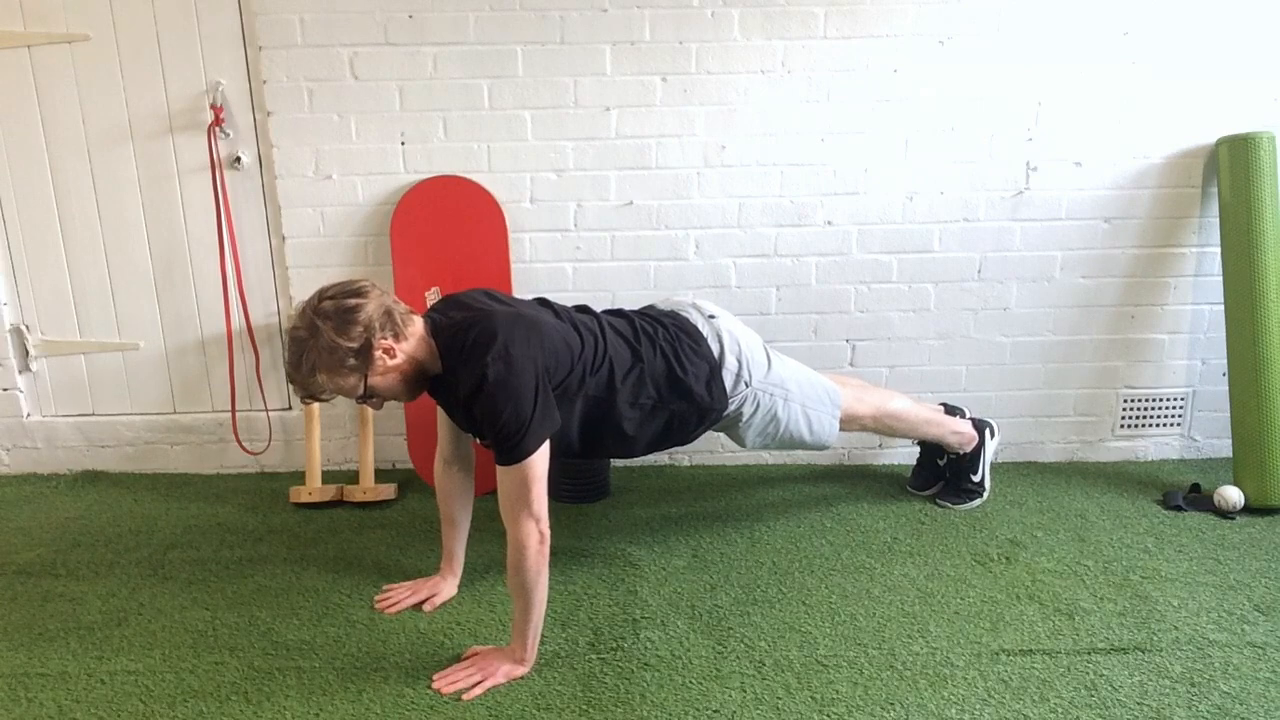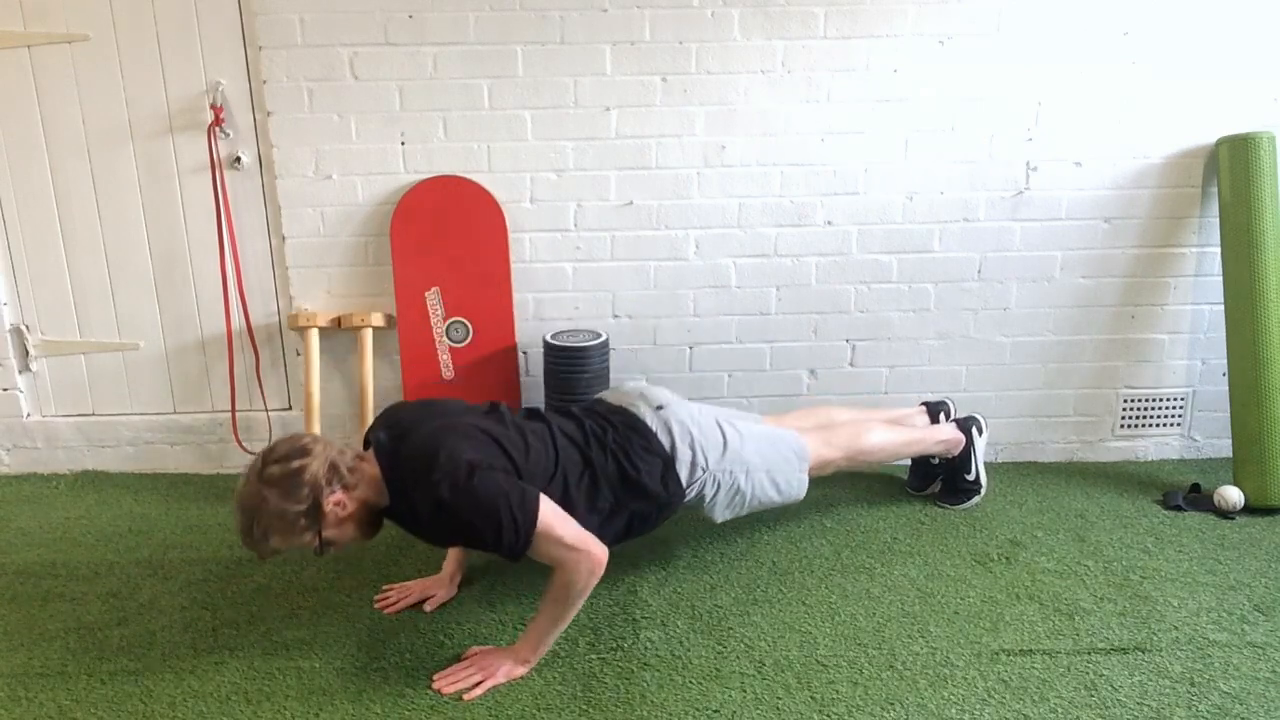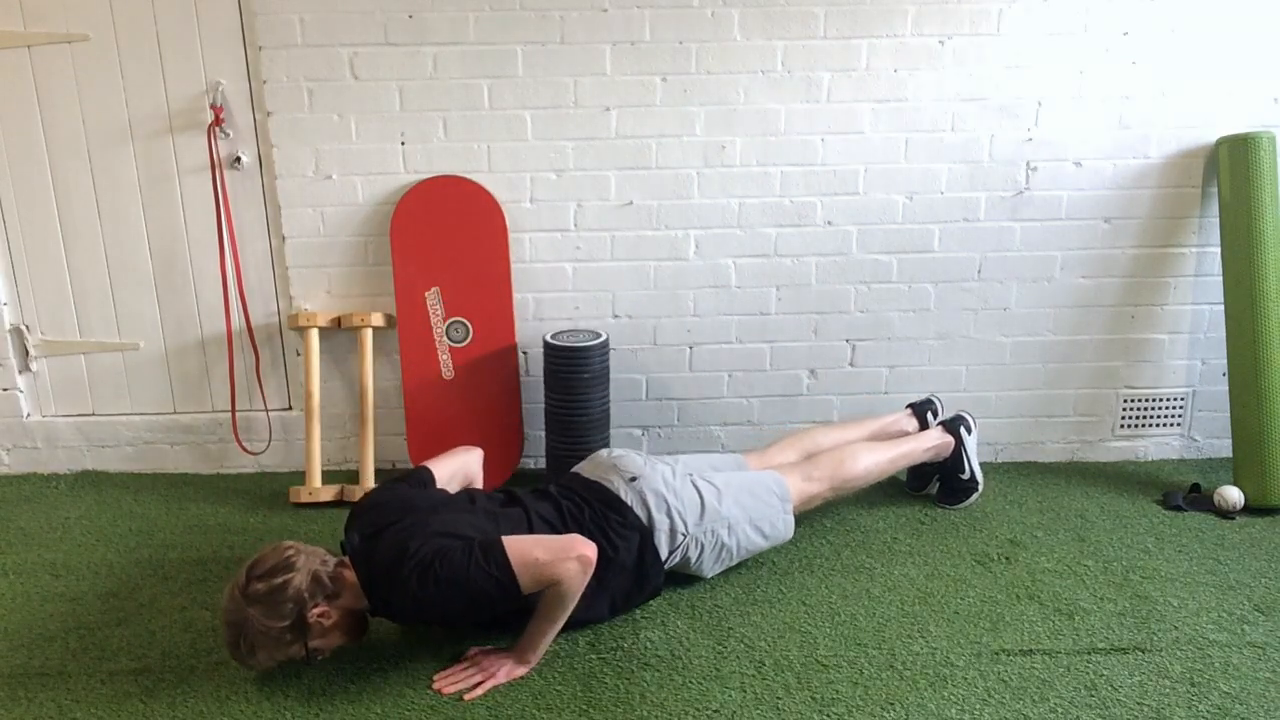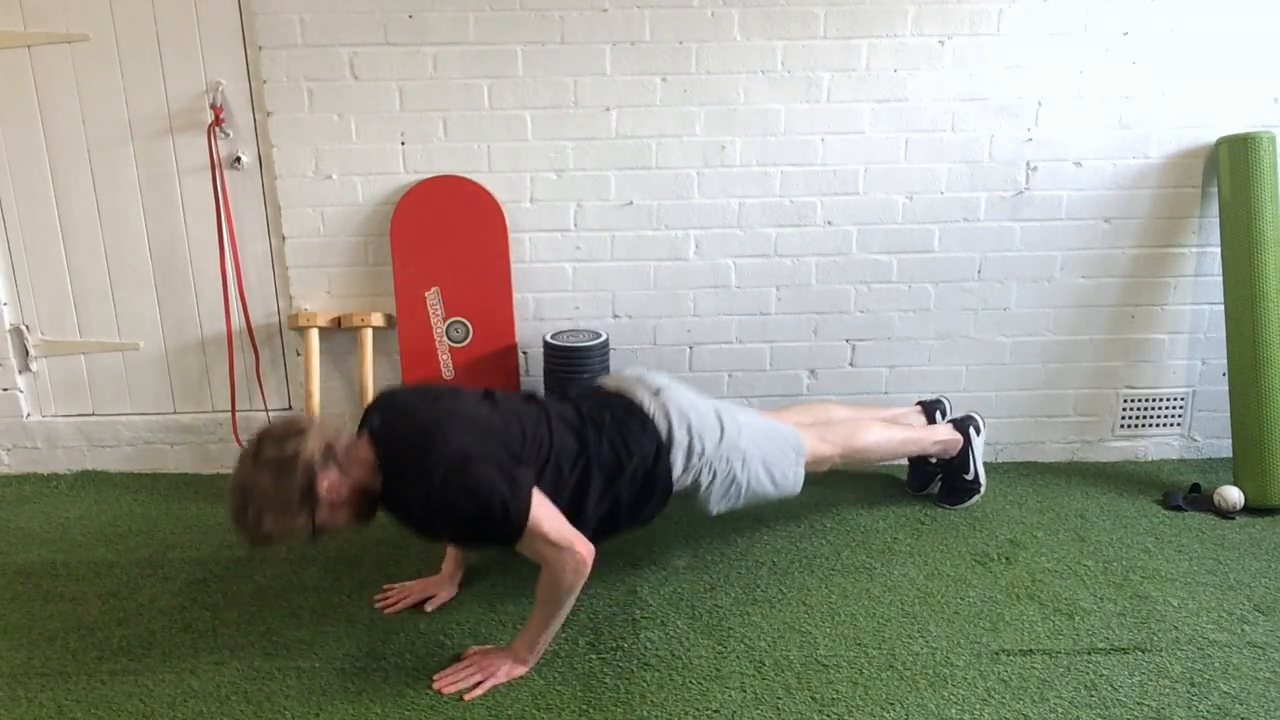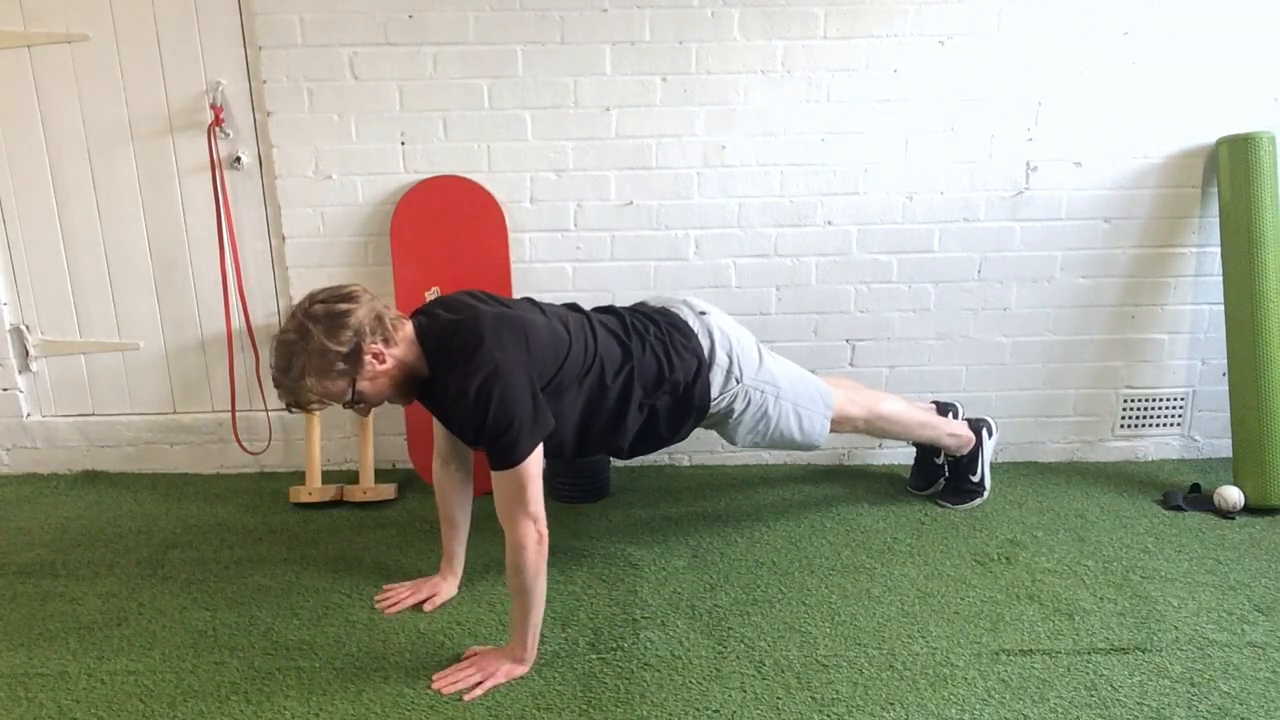
dt=1s
person 1, frame 1
left shoulder: (499, 367)
right shoulder: (441, 334)
left elbow: (529, 530)
right elbow: (453, 455)
left wrist: (518, 655)
right wrist: (448, 573)
left hip: (708, 364)
right hip: (670, 337)
left knee: (844, 411)
right knee: (829, 404)
left ankle: (966, 436)
right ankle: (945, 423)
person 1, frame 2
left shoulder: (443, 486)
right shoulder: (390, 437)
left elbow: (585, 555)
left wrist: (520, 657)
right wrist: (451, 571)
left hip: (665, 455)
right hip: (625, 418)
left knee: (820, 451)
right knee: (784, 433)
left ankle: (954, 440)
right ankle: (925, 415)
person 1, frame 3
left shoulder: (417, 578)
right shoulder: (375, 516)
left elbow: (576, 557)
right elbow: (467, 457)
left wrist: (522, 657)
left hip: (648, 524)
right hip: (613, 479)
left knee: (805, 485)
right knee: (770, 464)
left ankle: (944, 441)
right ankle: (914, 419)
person 1, frame 4
left shoulder: (445, 465)
right shoulder: (383, 426)
left elbow: (573, 552)
left wrist: (520, 657)
right wrist: (450, 572)
left hip: (662, 440)
right hip: (628, 407)
left knee: (819, 449)
right knee: (790, 431)
left ankle: (952, 440)
right ankle: (921, 412)
person 1, frame 5
left shoulder: (488, 373)
right shoulder: (430, 339)
left elbow: (527, 529)
right elbow: (452, 455)
left wrist: (518, 654)
right wrist: (448, 572)
left hip: (699, 362)
right hip: (661, 335)
left knee: (835, 412)
right knee: (818, 406)
left ankle: (964, 439)
right ankle: (937, 415)
